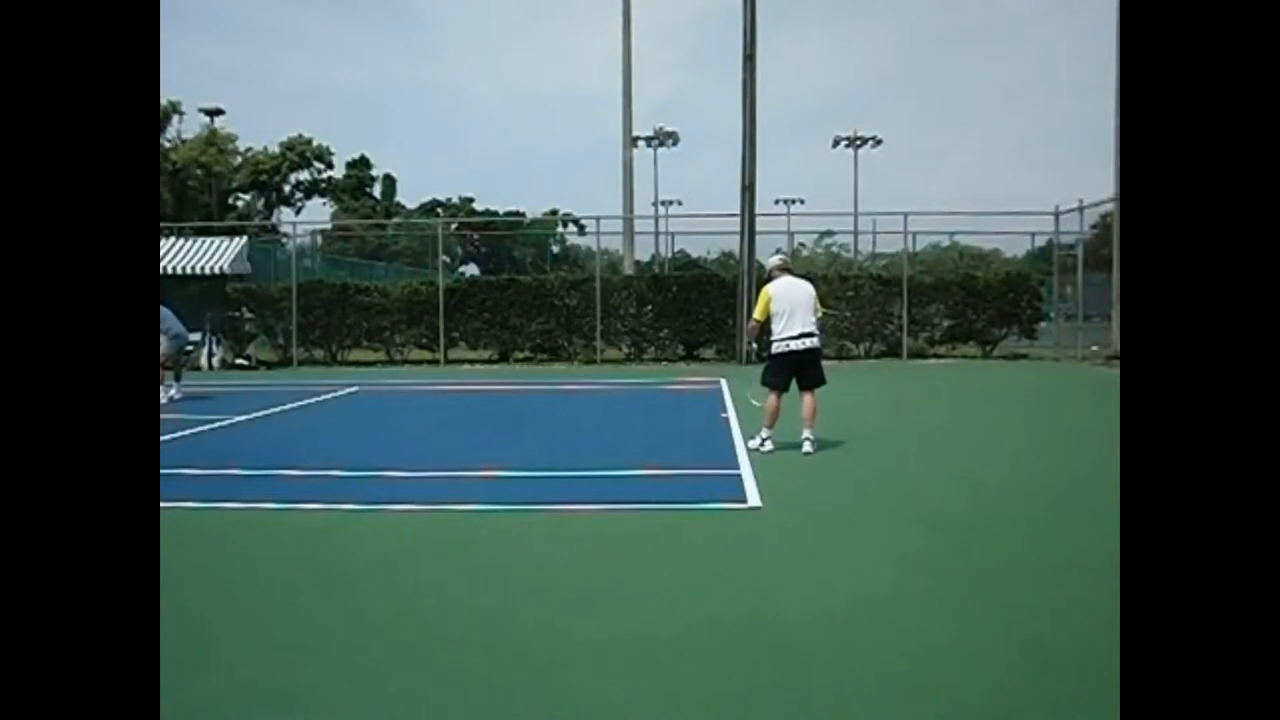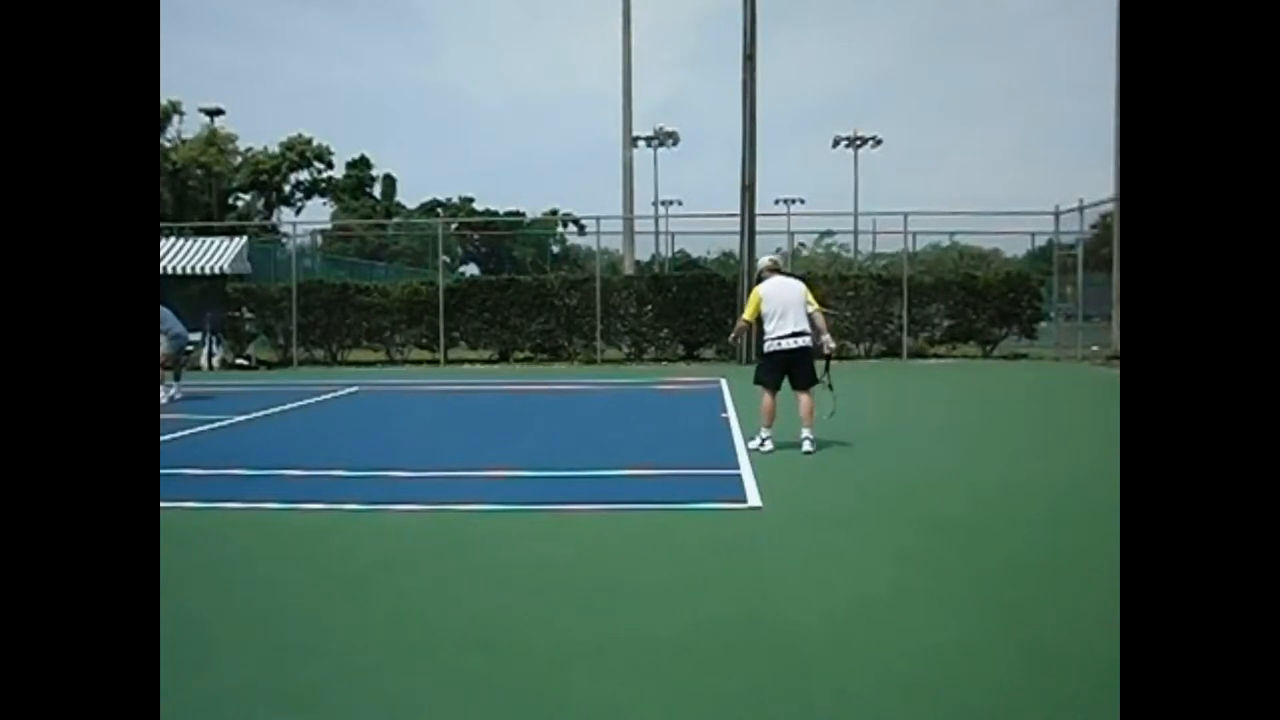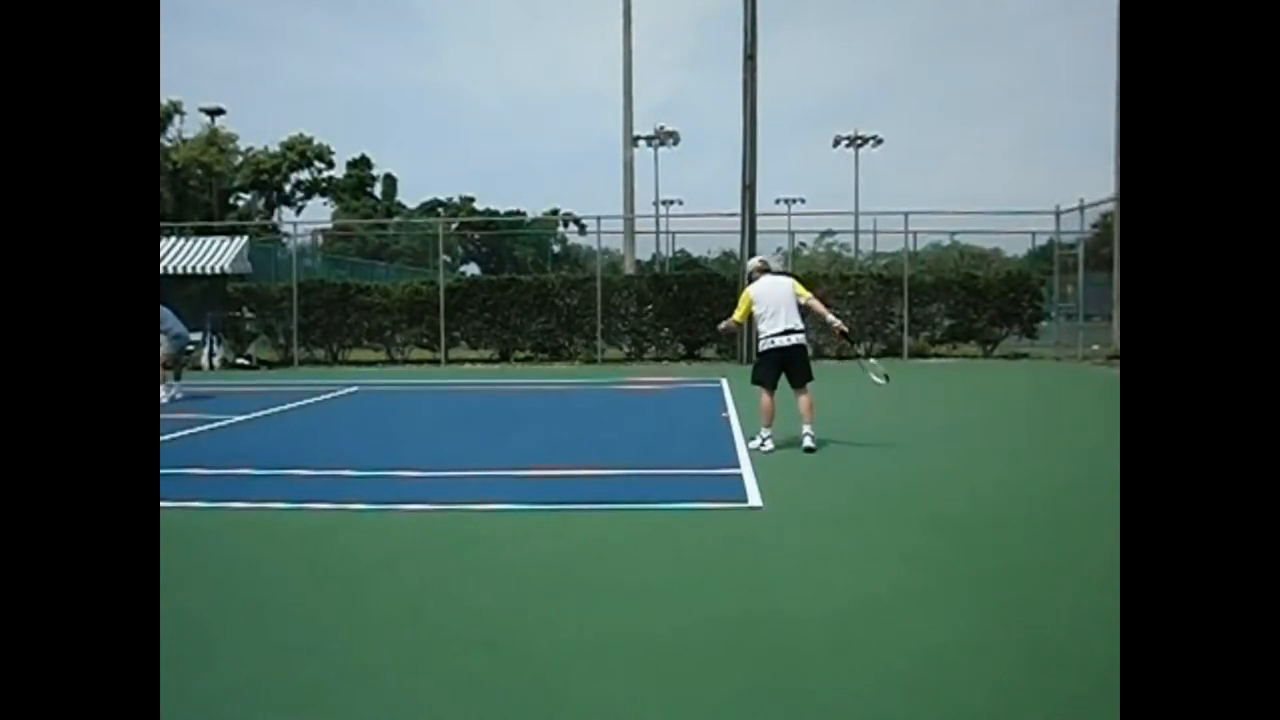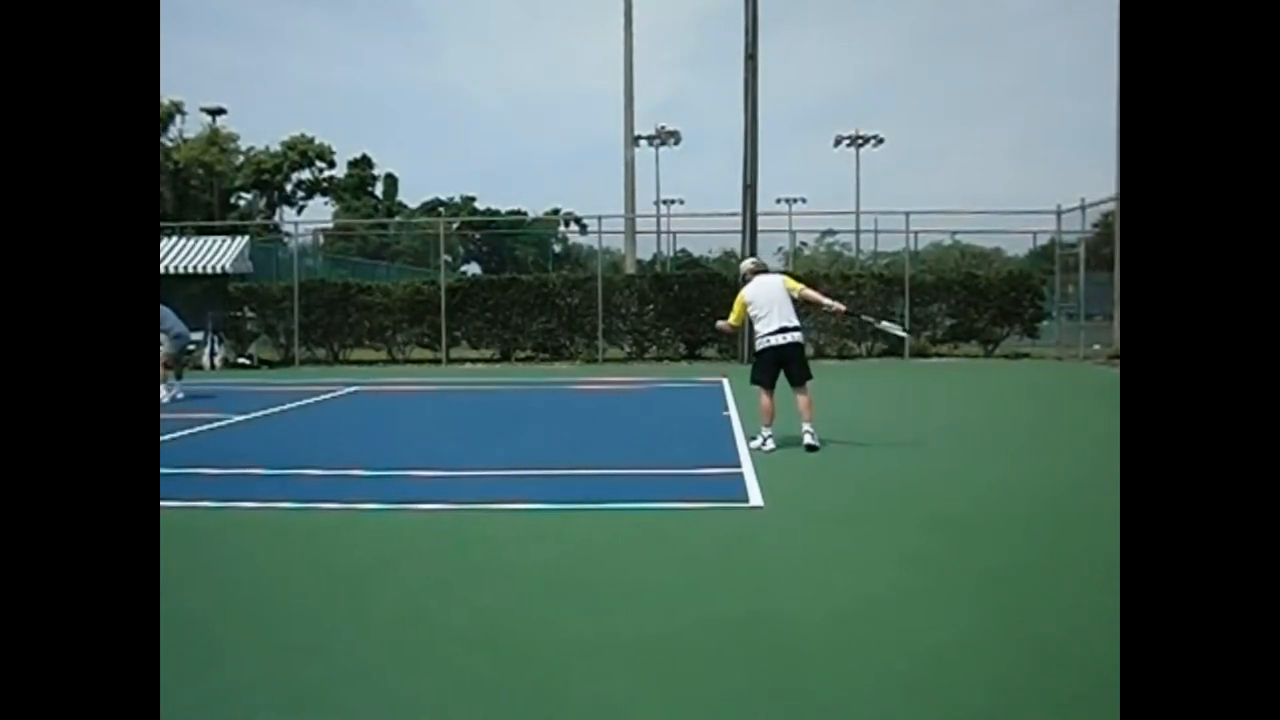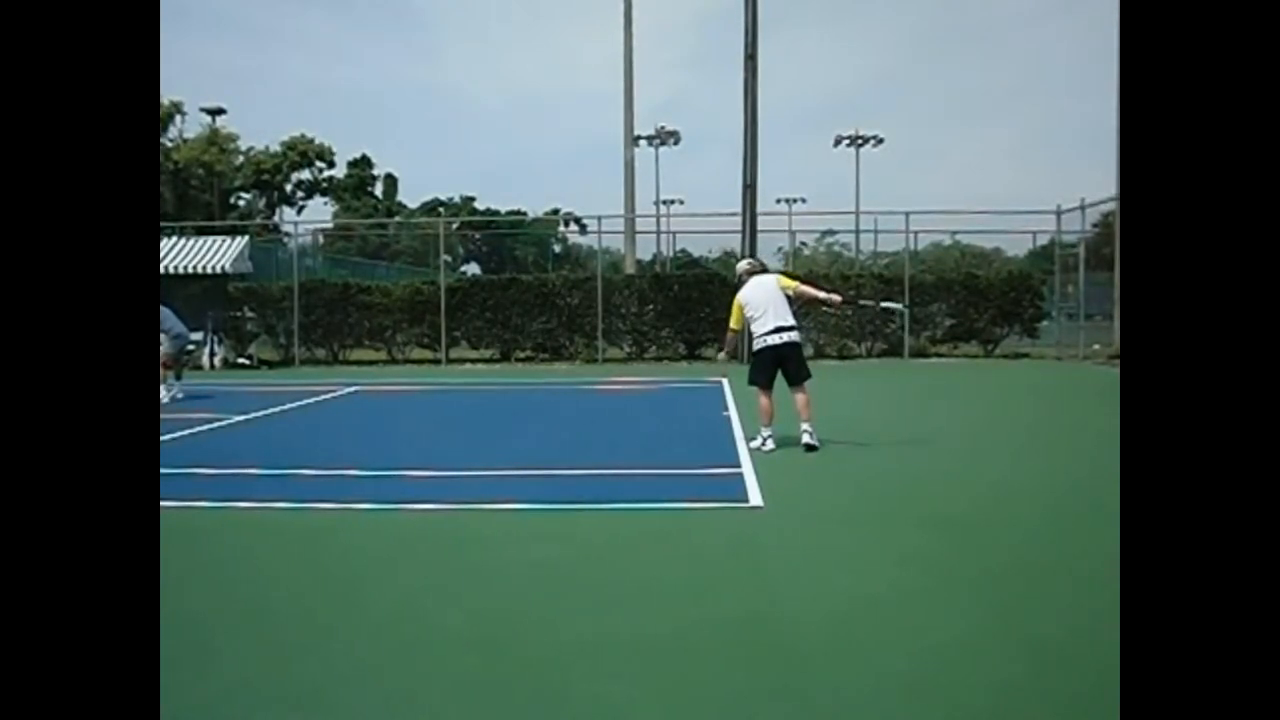
dt=1s
person 1, frame 1
left shoulder: (770, 288)
right shoulder: (808, 286)
left elbow: (755, 323)
right elbow: (817, 317)
left wrist: (750, 340)
left hip: (783, 346)
right hip: (809, 344)
left knee: (774, 393)
right knee: (808, 392)
left ankle: (765, 437)
right ankle: (808, 438)
person 1, frame 2
left shoulder: (760, 289)
right shoulder: (799, 285)
left elbow: (745, 322)
right elbow: (815, 313)
left wrist: (734, 336)
right wrist: (825, 337)
left hip: (776, 346)
right hip: (802, 344)
left knee: (769, 391)
right knee: (803, 391)
left ankle: (765, 438)
right ankle: (807, 437)
person 1, frame 3
left shoulder: (751, 290)
right shoulder: (789, 281)
left elbow: (735, 323)
right elbow: (810, 300)
left wrist: (724, 326)
right wrist: (830, 318)
left hip: (770, 344)
right hip: (796, 341)
left knee: (767, 391)
right knee: (801, 389)
left ankle: (765, 437)
right ankle: (808, 434)
person 1, frame 4
left shoulder: (745, 292)
right shoulder: (780, 279)
left elbow: (732, 326)
right elbow: (804, 291)
left wrist: (720, 325)
right wrist: (827, 302)
left hip: (767, 343)
right hip: (792, 339)
left knee: (766, 390)
right knee: (800, 388)
left ankle: (766, 436)
right ankle: (808, 432)
person 1, frame 5
left shoulder: (741, 295)
right shoulder: (775, 279)
left elbow: (734, 331)
right elbow: (799, 288)
left wrist: (726, 351)
right wrist: (824, 295)
left hip: (763, 343)
right hip: (789, 338)
left knee: (764, 391)
right knee: (798, 387)
left ankle: (766, 436)
right ankle: (807, 432)
